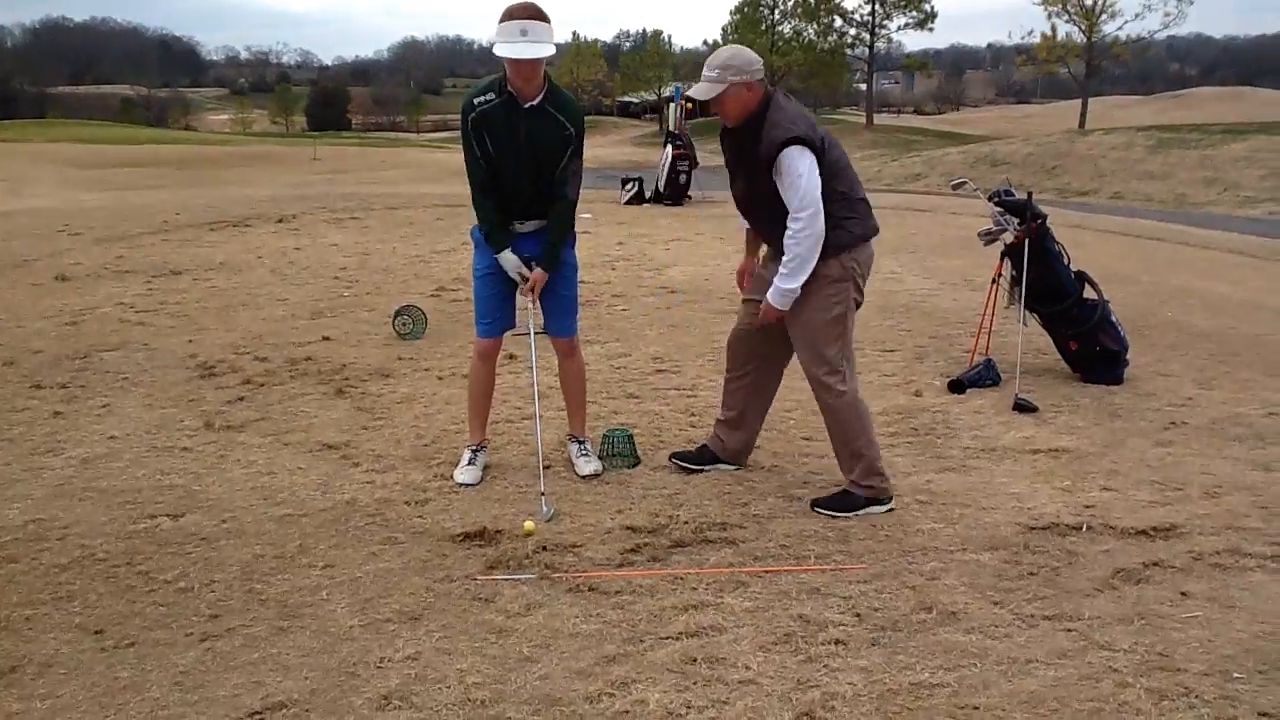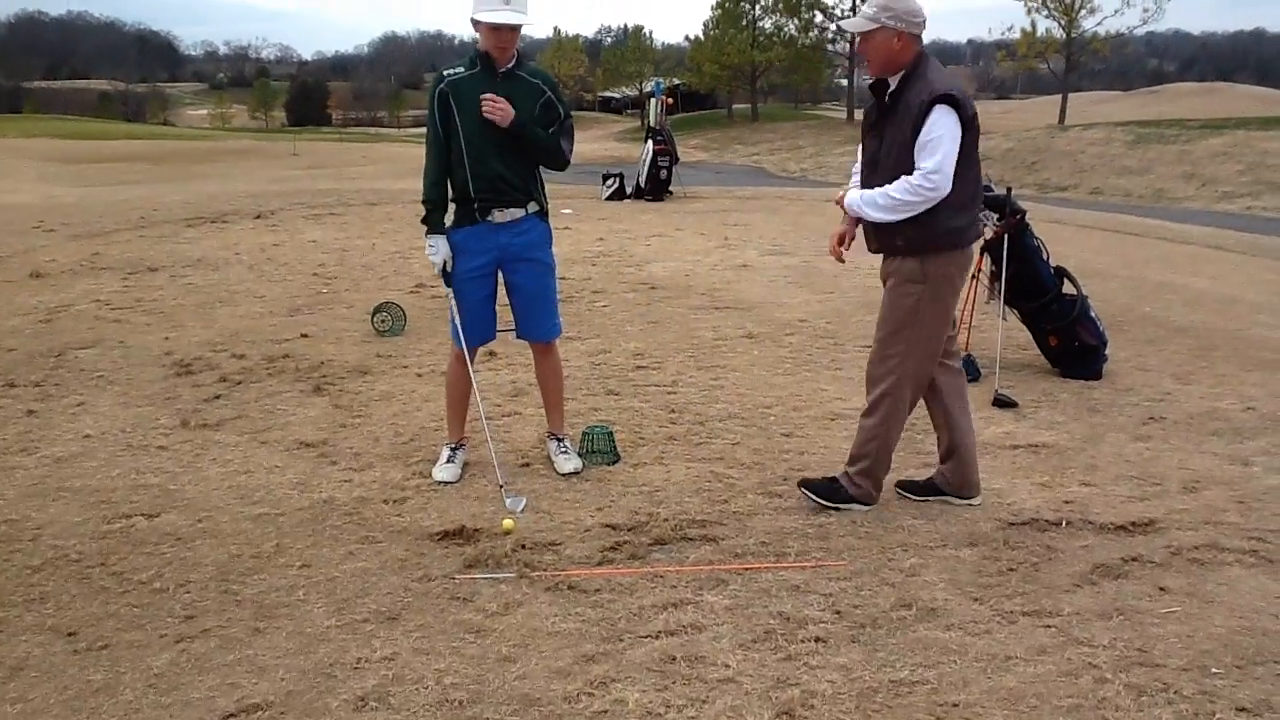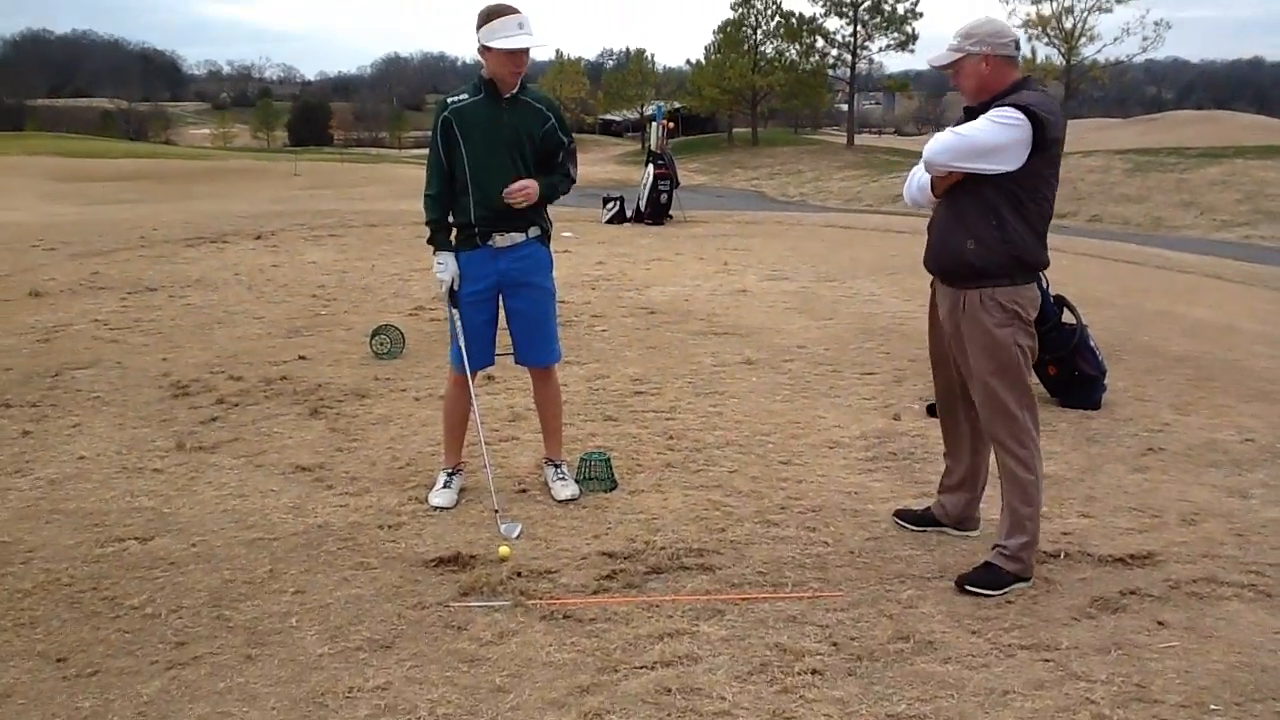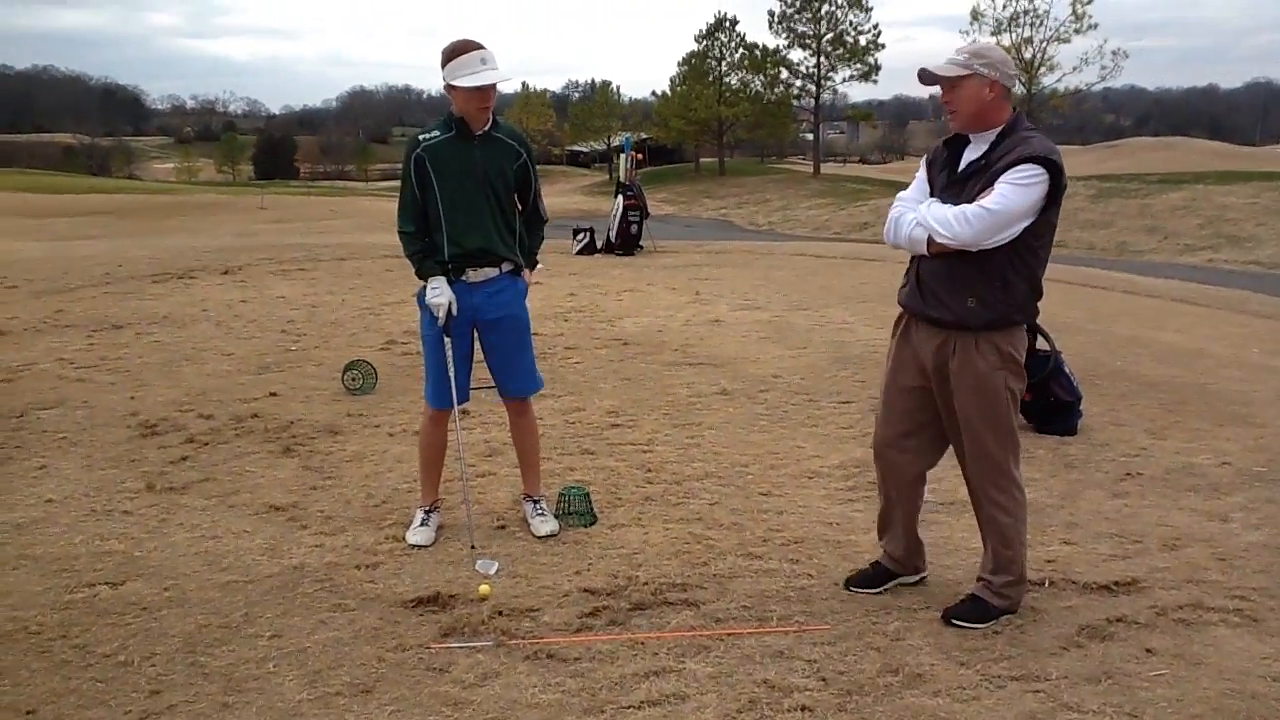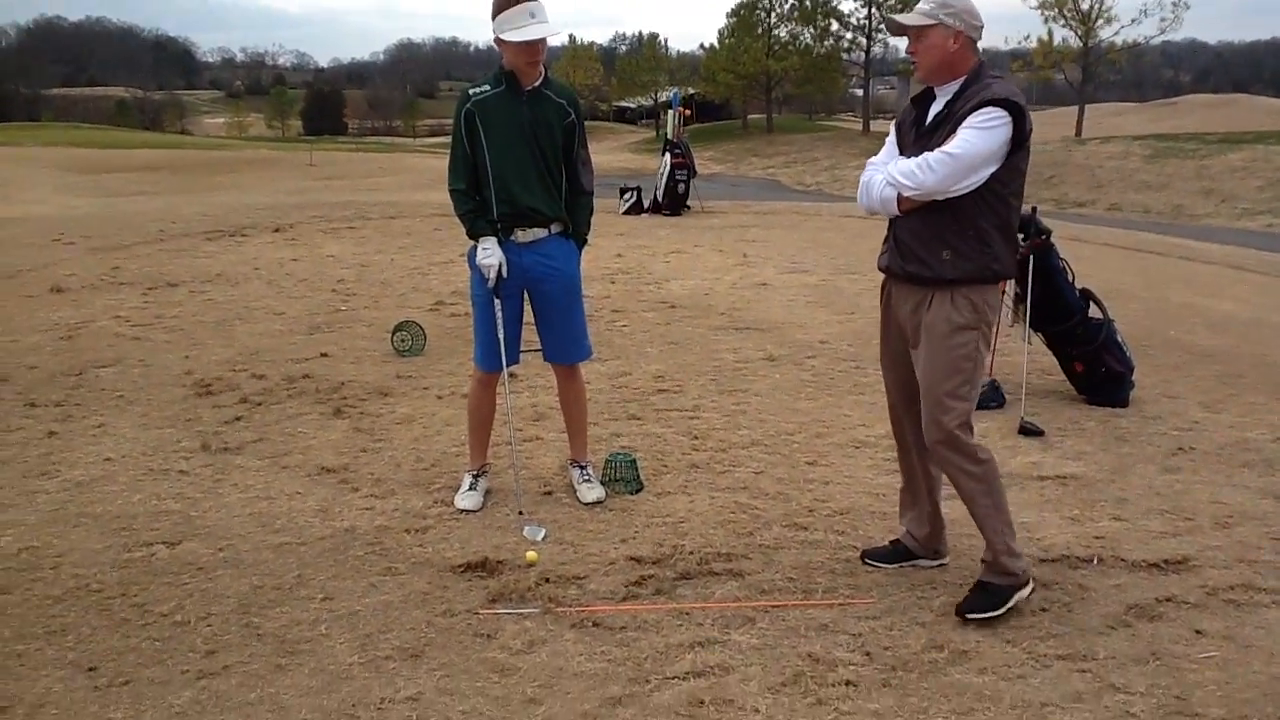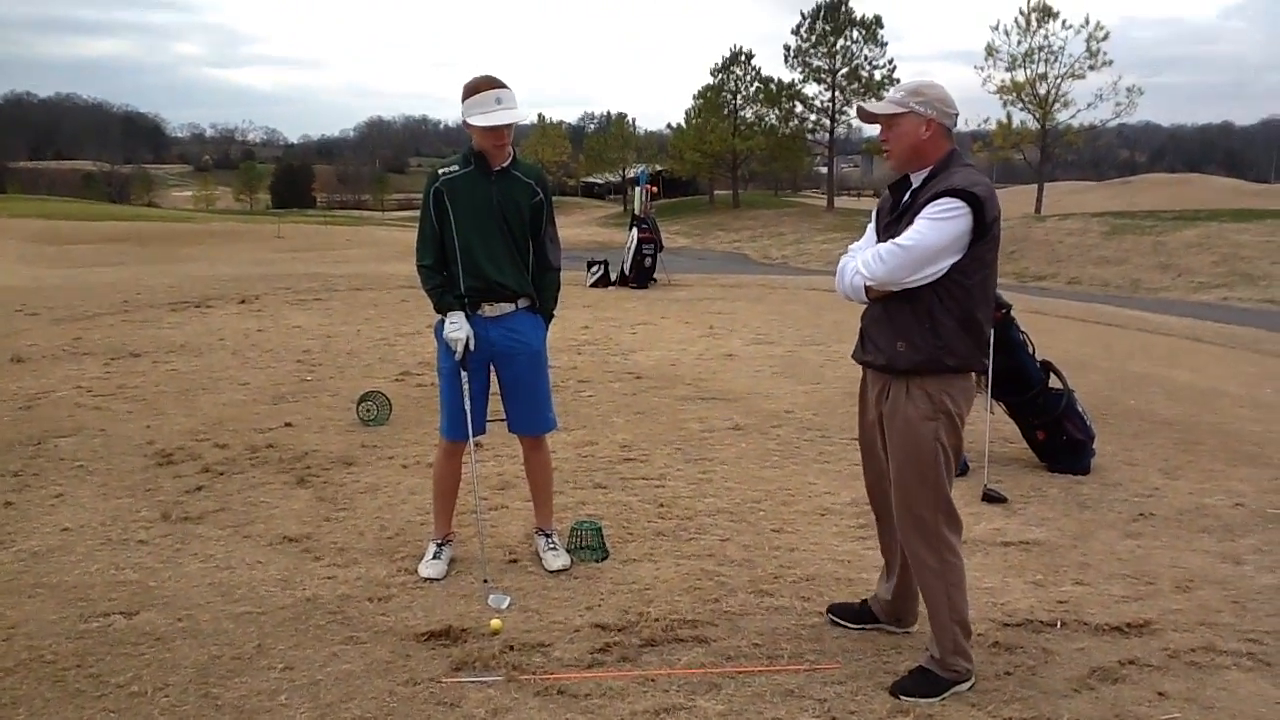
dt=0.7s
person 1, frame 1
left shoulder: (787, 139)
right shoulder: (737, 128)
left elbow: (808, 222)
left wrist: (780, 295)
right wrist: (752, 253)
left hip: (833, 255)
right hip: (789, 251)
left knee: (825, 369)
right knee: (748, 344)
left ankle: (869, 485)
right ankle: (728, 446)
person 1, frame 2
left shoulder: (937, 100)
right shoulder: (888, 93)
left elbow: (930, 184)
right elbow: (874, 166)
left wrist: (857, 203)
right wrist: (848, 219)
left hip: (930, 257)
right hip: (909, 253)
left knee: (892, 371)
right knee: (934, 364)
left ankle: (858, 484)
right ankle: (958, 478)
person 1, frame 3
left shoulder: (1024, 118)
right shoulder: (983, 119)
left elbow: (937, 154)
right elbow: (915, 186)
left wrist: (943, 168)
right wrist: (938, 182)
left hip: (997, 294)
right hip: (952, 285)
left knee: (1006, 419)
right knee: (956, 404)
left ankle: (1016, 553)
right ankle: (957, 506)
person 1, frame 4
left shoulder: (1032, 162)
right shoulder: (944, 155)
left elbow: (969, 227)
right elbow: (896, 226)
left wrist: (928, 218)
right wrist: (947, 232)
left hip: (984, 340)
right hip: (918, 325)
left knee: (990, 467)
right knee: (894, 446)
left ankle: (1002, 588)
right ankle: (901, 557)
person 1, frame 5
left shoulder: (996, 108)
right shoulder: (915, 113)
left elbow: (929, 176)
right elbow: (870, 190)
left wrist: (899, 177)
right wrist: (913, 191)
left hip: (960, 293)
right hip: (901, 284)
left knee: (946, 428)
right knee: (908, 422)
left ankle: (1006, 565)
right ankle: (923, 536)
person 1, frame 6
left shoulder: (962, 195)
right shoulder: (899, 195)
left elbow: (881, 269)
right elbow: (849, 275)
left wrist: (872, 270)
right wrist: (880, 281)
left hip: (930, 381)
right hip: (882, 368)
left knee: (925, 517)
right knee: (889, 502)
left ankle: (952, 661)
right ankle: (892, 605)
person 2, frame 1
left shoulder: (567, 112)
right shoulder: (478, 107)
left elbow: (566, 194)
right elbow: (482, 186)
left wrist: (546, 263)
right wrist: (504, 250)
left hip: (552, 236)
right hip: (497, 237)
left knee: (566, 342)
right knee: (486, 345)
left ankle: (578, 439)
right ankle: (476, 446)
person 2, frame 2
left shoulder: (539, 84)
right shoulder: (450, 84)
left elbow: (560, 156)
right elbow: (437, 161)
left wrist: (516, 123)
right wrist: (434, 229)
left hip: (528, 228)
right hip: (470, 230)
left knee: (544, 340)
right knee: (464, 345)
left ankle: (557, 436)
right ankle: (454, 444)
person 2, frame 3
left shoulder: (542, 110)
right shoulder: (454, 111)
left elbow: (566, 173)
right elbow: (438, 186)
left wrist: (540, 187)
right wrist: (441, 248)
left hip: (528, 251)
right hip: (472, 254)
left knee: (542, 364)
right knee: (462, 368)
left ankle: (554, 462)
right ankle: (451, 468)
person 2, frame 4
left shoulder: (513, 145)
right shoulder: (424, 149)
left elbow: (533, 212)
right elbow: (410, 224)
left wrist: (527, 264)
right wrist: (432, 278)
left hip: (503, 286)
right hip: (447, 289)
left knee: (519, 397)
right knee: (438, 406)
left ankle: (534, 498)
right ankle: (428, 506)
person 2, frame 5
left shoulder: (564, 104)
right shoulder: (475, 105)
left elbow: (580, 182)
right elbow: (461, 183)
left wrist: (574, 242)
right wrist: (483, 238)
left hip: (554, 247)
right hip: (496, 248)
left knee: (568, 360)
right knee: (488, 366)
left ankle: (579, 461)
right ankle: (476, 468)
person 2, frame 6
left shoulder: (532, 182)
right shoulder: (444, 183)
left elbow: (548, 258)
right elbow: (429, 259)
left wrist: (540, 317)
right wrist: (451, 312)
left hip: (520, 322)
right hip: (463, 322)
left knee: (534, 433)
right knee: (453, 438)
left ankle: (546, 533)
right ankle: (441, 539)
